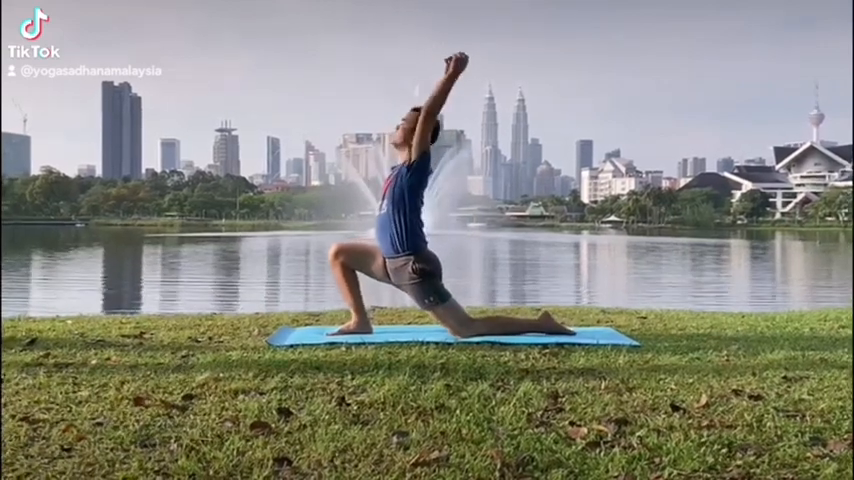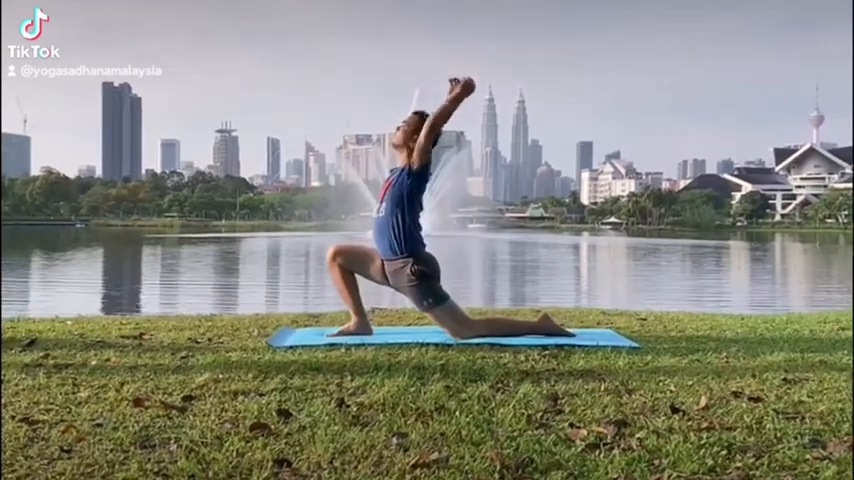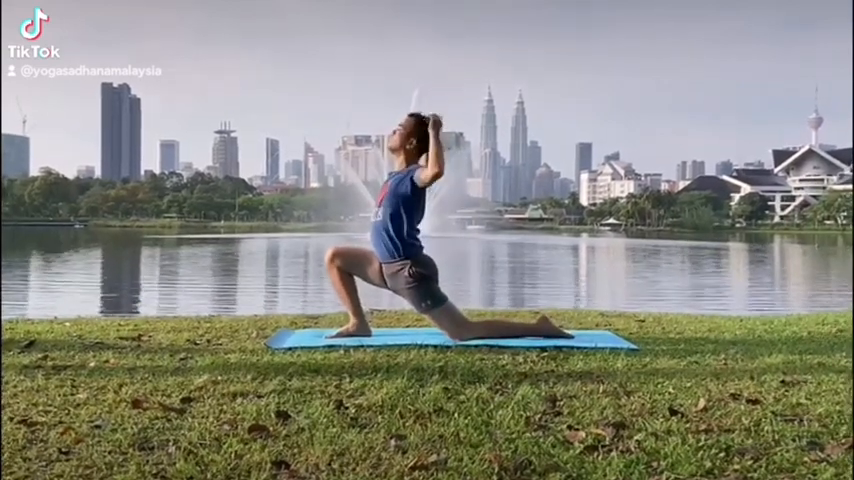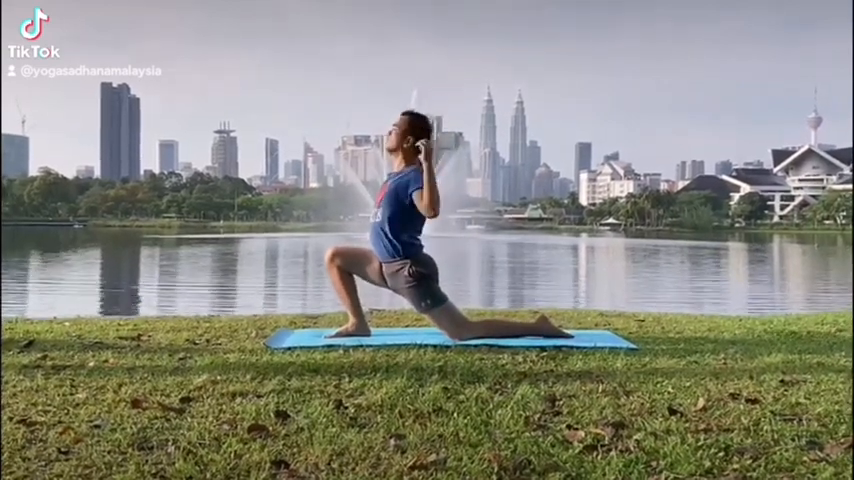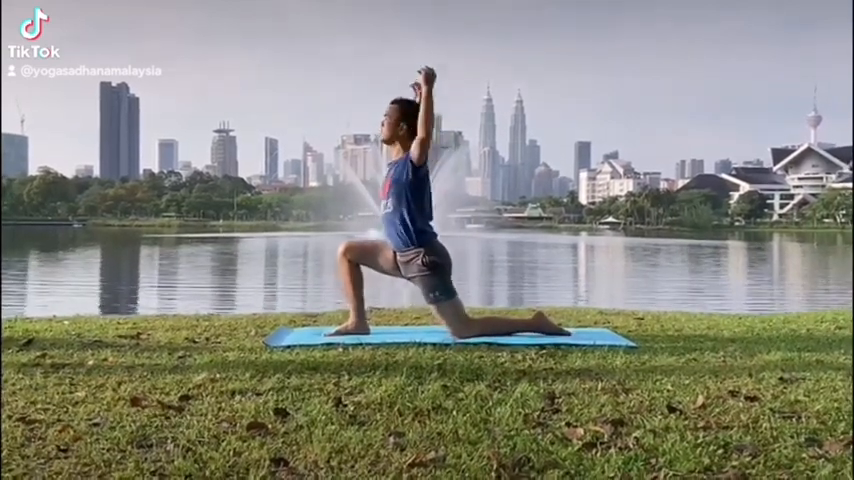
dt=0.5s
person 1, frame 1
left shoulder: (415, 167)
right shoulder: (404, 168)
left elbow: (428, 116)
right elbow: (427, 115)
left wrist: (452, 76)
right wrist: (448, 77)
left hip: (414, 266)
right hip: (393, 261)
left knee: (466, 329)
right knee: (339, 254)
left ankle: (540, 324)
right ankle: (360, 321)
person 1, frame 2
left shoulder: (414, 171)
right shoulder: (402, 171)
left elbow: (431, 127)
right elbow: (431, 126)
left wrist: (457, 97)
right wrist: (453, 97)
left hip: (411, 268)
right hip: (391, 264)
left knee: (464, 330)
right knee: (336, 255)
left ankle: (539, 326)
right ankle: (360, 322)
person 1, frame 3
left shoulder: (412, 175)
right shoulder: (399, 175)
left elbow: (436, 170)
left wrist: (434, 133)
left hip: (410, 271)
right hip: (389, 266)
left knee: (463, 332)
right knee: (335, 257)
left ankle: (537, 328)
right ankle: (358, 323)
person 1, frame 4
left shoulder: (413, 177)
right shoulder: (398, 175)
left elbow: (431, 210)
left wrist: (427, 163)
left hip: (409, 270)
right hip: (389, 266)
left knee: (463, 331)
right knee: (335, 257)
left ankle: (535, 327)
right ankle: (358, 323)
person 1, frame 5
left shoulder: (413, 163)
right shoulder: (399, 162)
left elbow: (423, 134)
right elbow: (419, 131)
left wrist: (427, 89)
right wrist: (420, 97)
left hip: (424, 258)
right hip: (402, 254)
left knee: (463, 329)
right knee: (347, 252)
left ankle: (534, 324)
right ankle: (357, 322)
